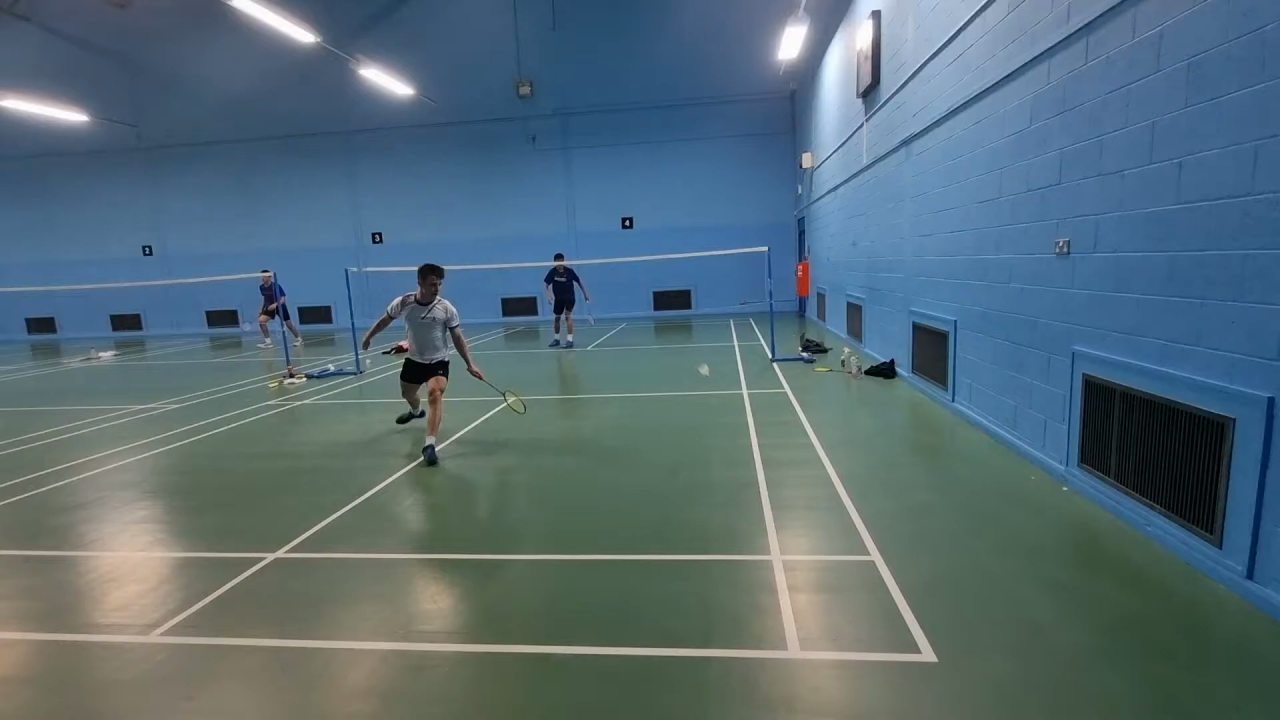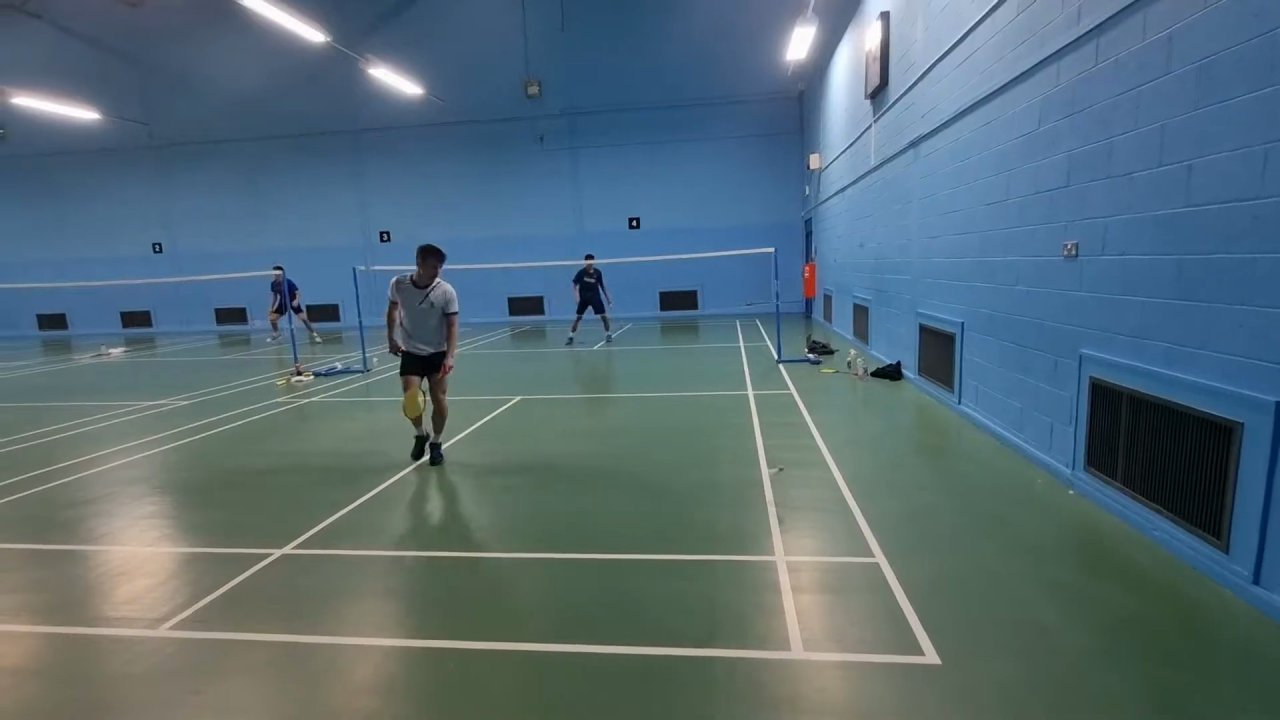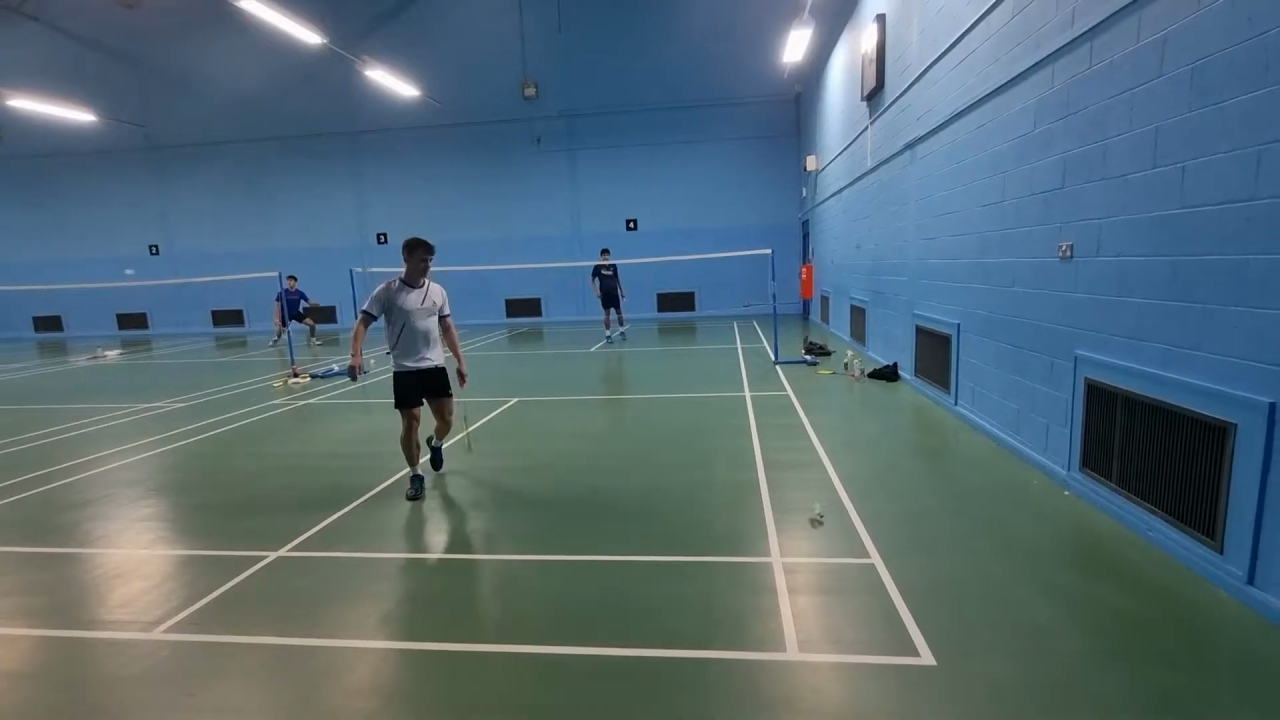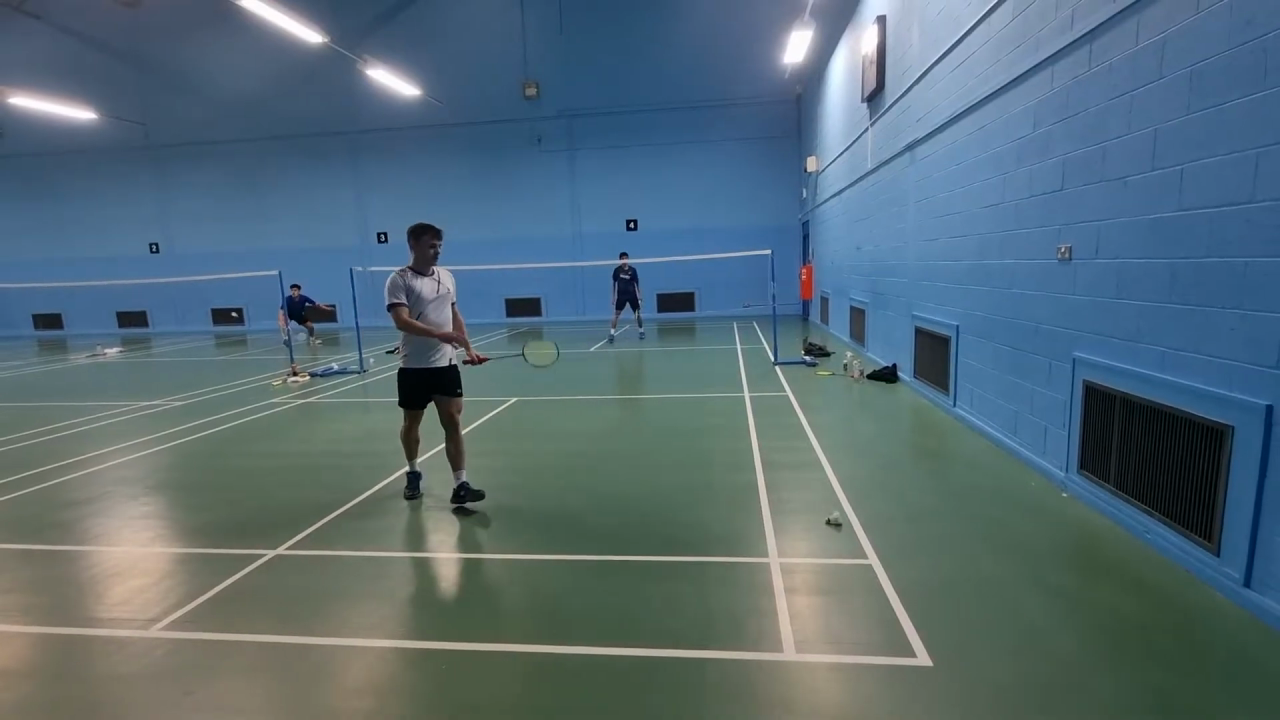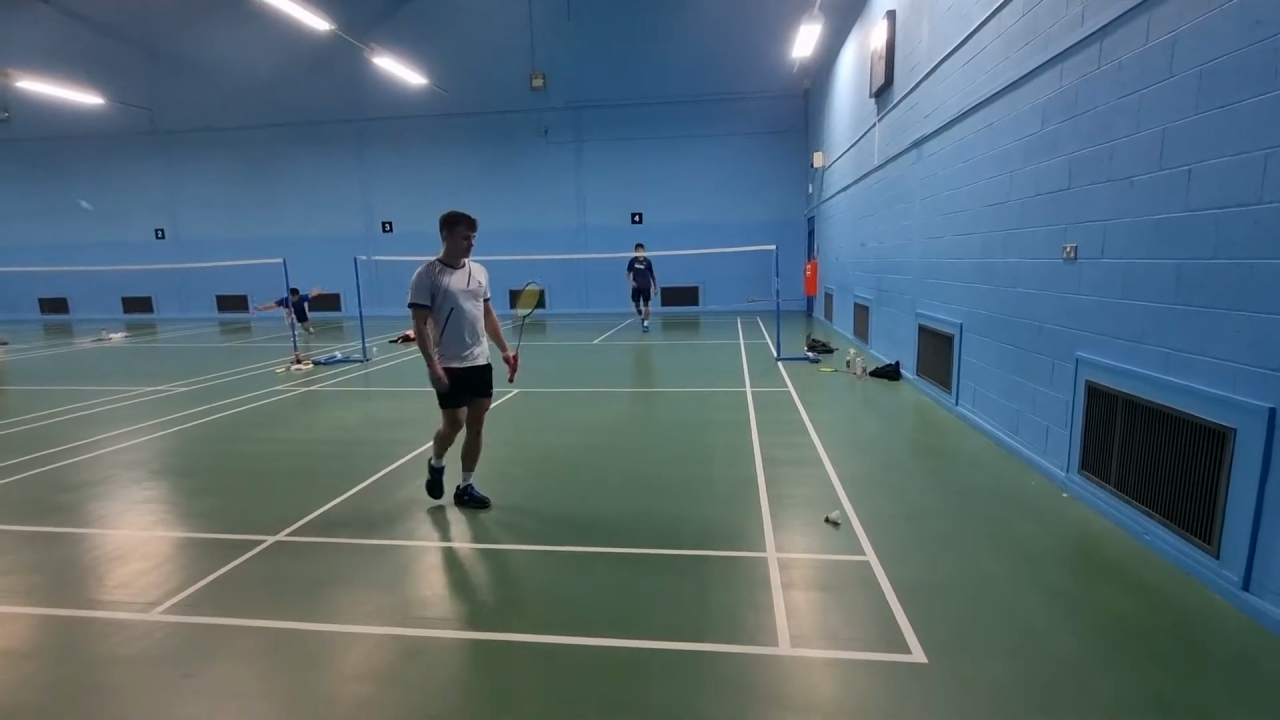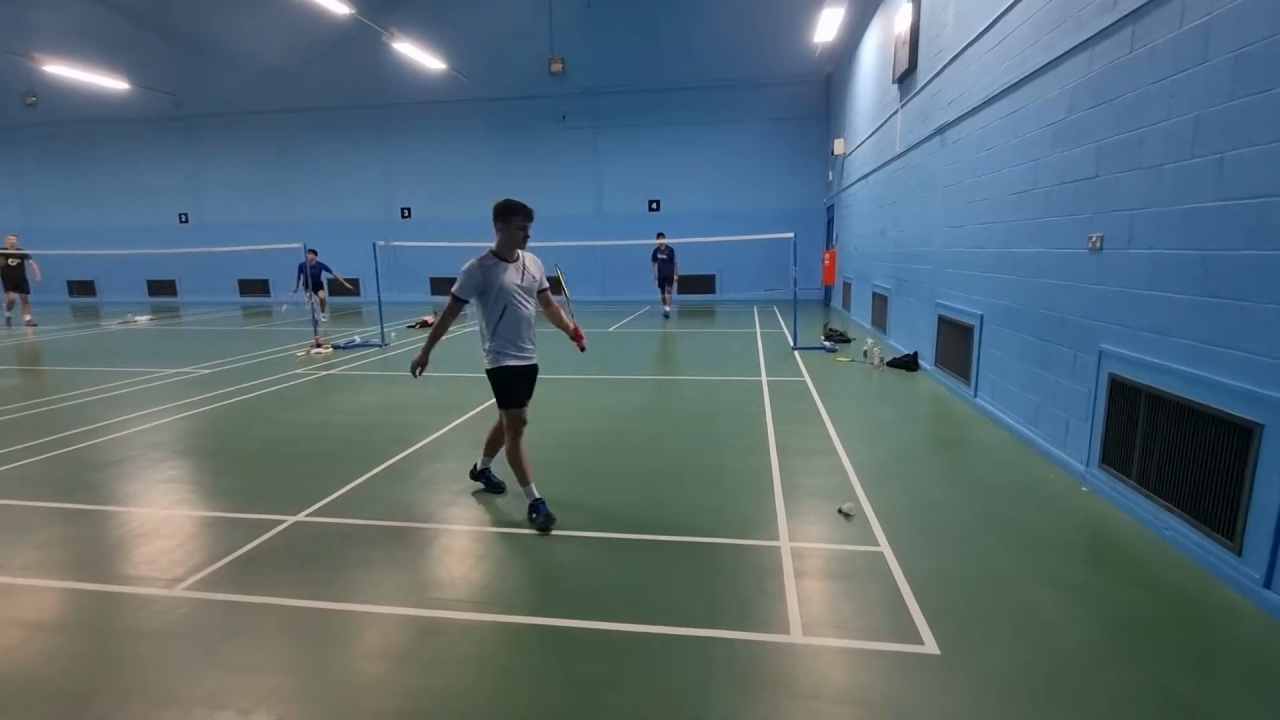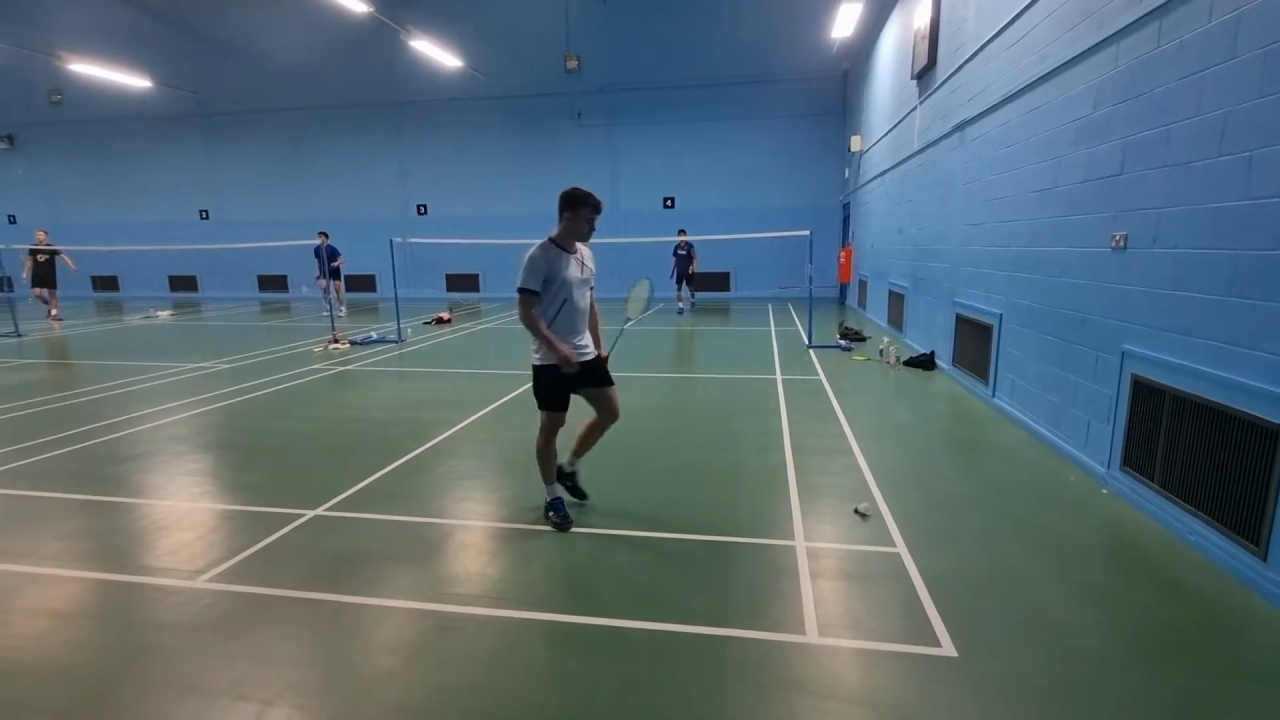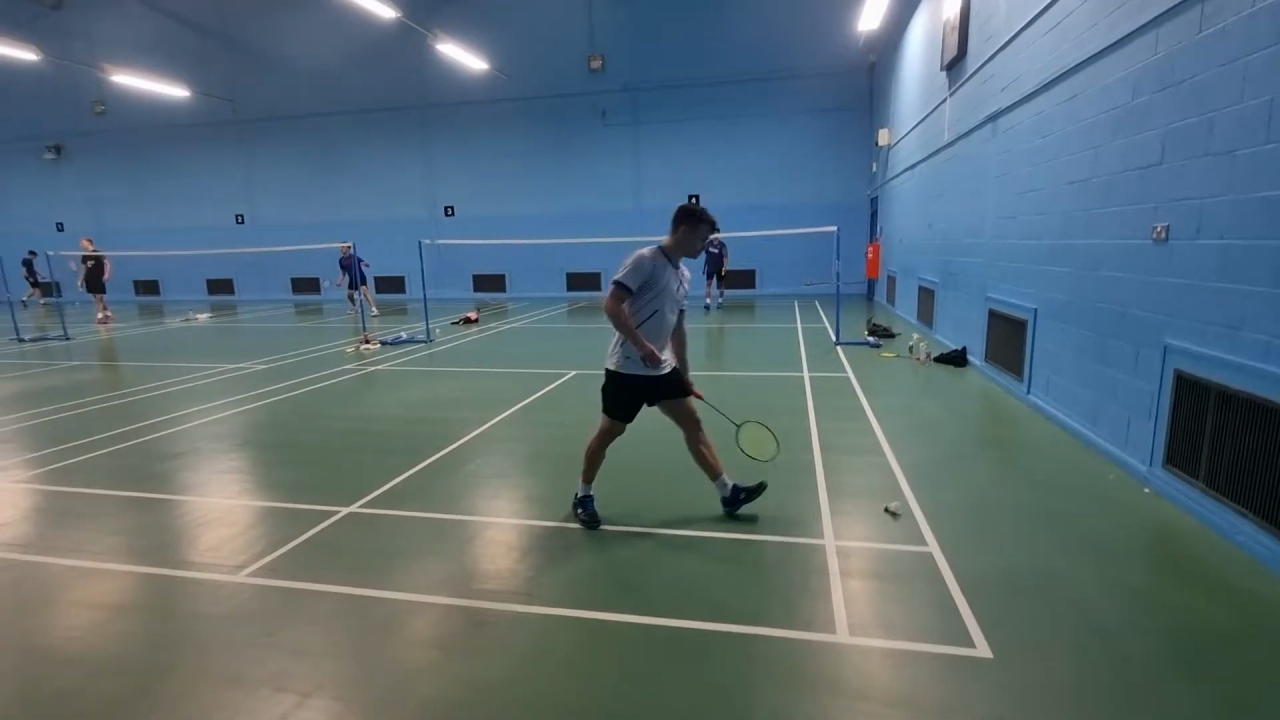
dt=0.3s
person 1, frame 1
left shoulder: (446, 308)
right shoulder: (403, 303)
left elbow: (458, 338)
right elbow: (386, 319)
left wrist: (470, 364)
right wrist: (369, 336)
left hip: (437, 360)
right hip: (415, 359)
left knee: (434, 393)
right knee: (407, 393)
left ankle: (430, 445)
right ankle: (416, 410)
person 1, frame 2
left shoulder: (446, 292)
right shoulder: (398, 284)
left elbow: (452, 326)
right elbow: (392, 308)
left wrist: (449, 356)
right wrist: (391, 337)
left hip: (437, 353)
right hip: (410, 352)
left knee: (439, 397)
right knee: (411, 396)
left ankle: (436, 443)
right ankle: (420, 435)
person 1, frame 3
left shoulder: (438, 292)
right shoulder: (386, 291)
left elbow: (448, 329)
right elbow: (362, 324)
left wrist: (460, 362)
right wrist: (355, 356)
left hip: (435, 366)
right hip: (405, 369)
left knee: (446, 419)
right knee: (411, 421)
left ankle: (435, 443)
right ankle: (416, 475)
person 1, frame 4
left shoulder: (447, 278)
right shoulder: (399, 280)
right elbow: (401, 321)
left wrist: (468, 349)
right wrist: (439, 334)
left hip: (446, 364)
right hip: (413, 367)
left knee: (453, 422)
right knee: (411, 422)
left ankle: (461, 486)
right ankle: (413, 473)
person 1, frame 5
left shoulder: (479, 271)
right shoulder: (427, 275)
right elbow: (421, 325)
left wrist: (505, 350)
right wrist: (433, 365)
left hip: (480, 362)
right hip: (450, 364)
left knee: (476, 424)
right knee: (454, 424)
left ankle: (466, 486)
right ankle: (436, 463)
person 1, frame 6
left shoulder: (533, 263)
right shoulder: (478, 269)
left elbow: (549, 304)
right elbow: (450, 313)
left wrist: (571, 329)
right wrist: (425, 352)
left hip: (528, 359)
right hip: (502, 361)
left knee: (509, 421)
right knee: (516, 426)
left ankle: (482, 468)
right ankle: (535, 501)
person 1, frame 7
left shoulder: (586, 255)
right shoulder: (540, 256)
right elbow: (526, 313)
left wrist: (598, 346)
right wrist: (557, 349)
left hip: (585, 354)
right hip: (551, 360)
left knee: (610, 412)
right knee: (550, 427)
left ankle: (569, 469)
right ankle: (553, 499)
person 1, frame 8
left shoulder: (683, 275)
right shoulder: (645, 260)
right elbow: (612, 306)
left wrist: (684, 374)
right wrist: (641, 345)
left hip: (663, 368)
right hip: (628, 368)
left knee: (693, 423)
right knee: (610, 432)
left ankle: (728, 492)
right ankle: (583, 496)
